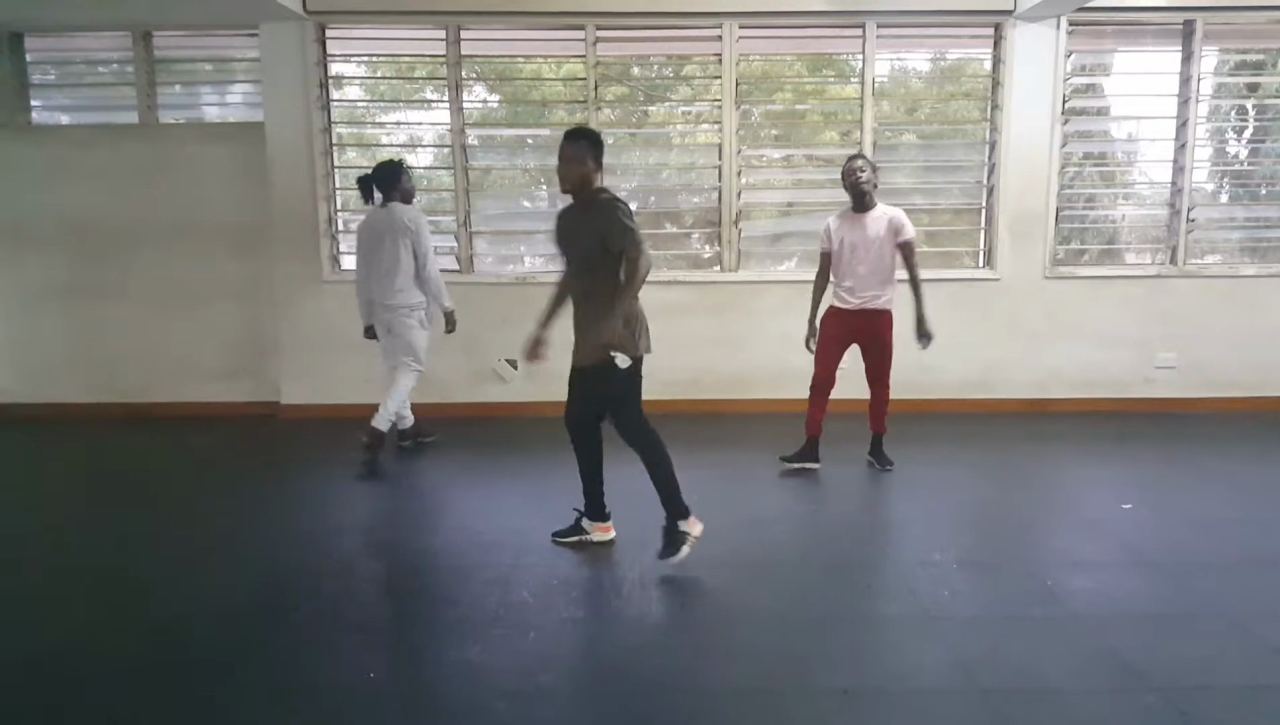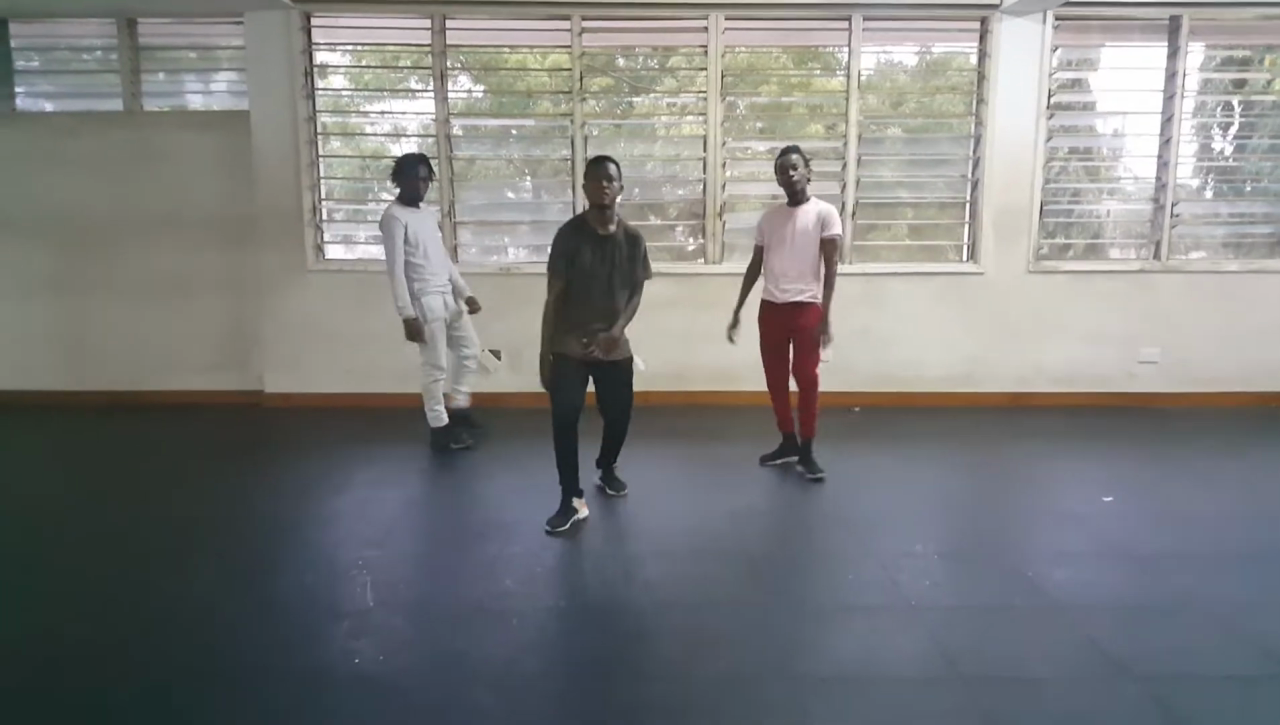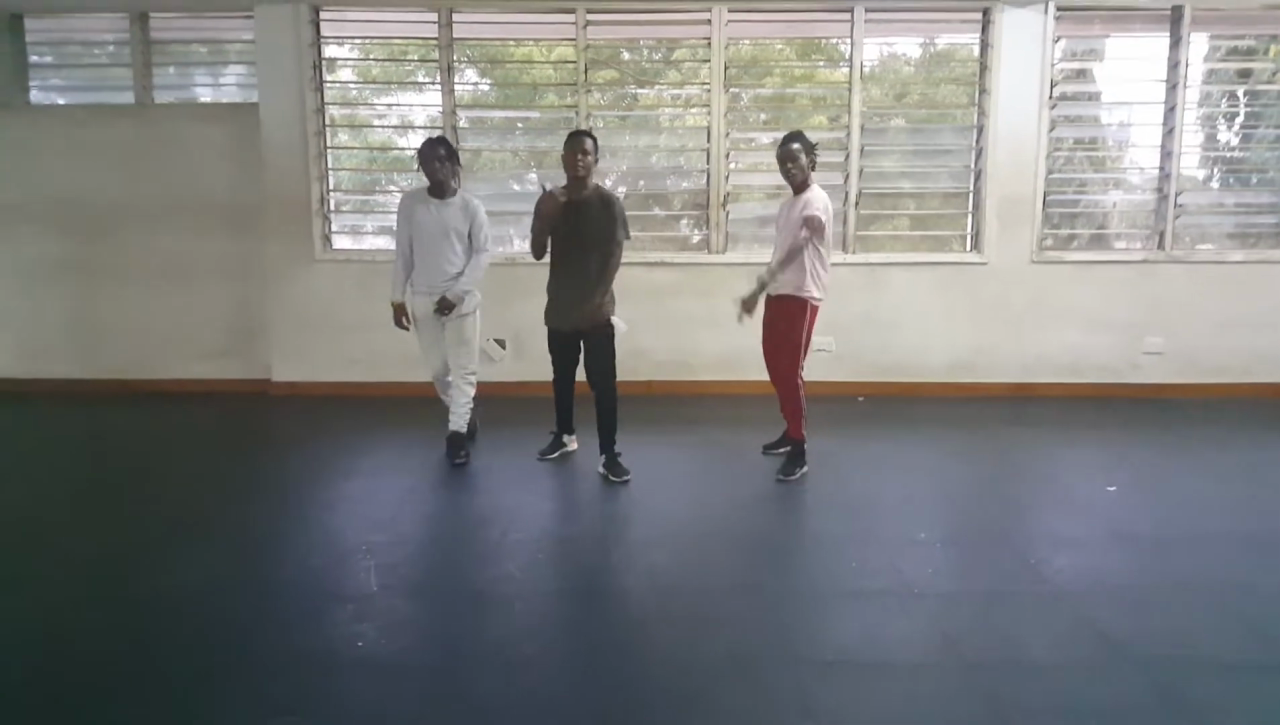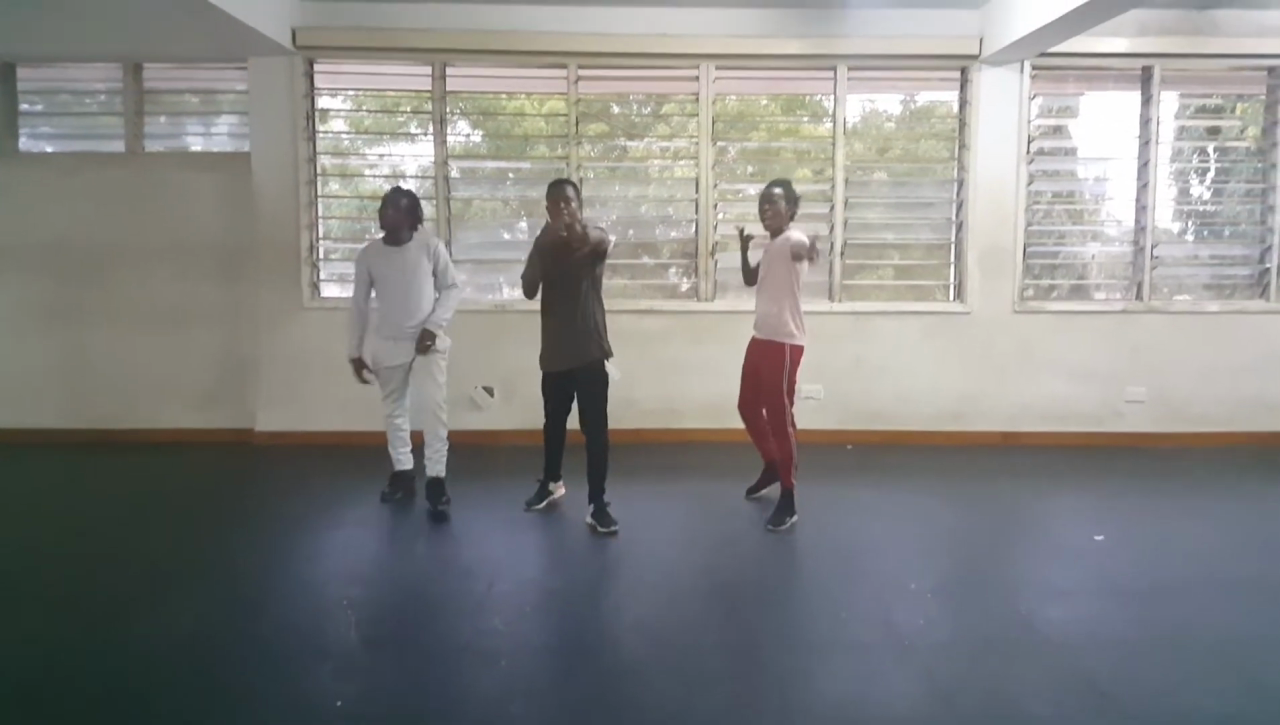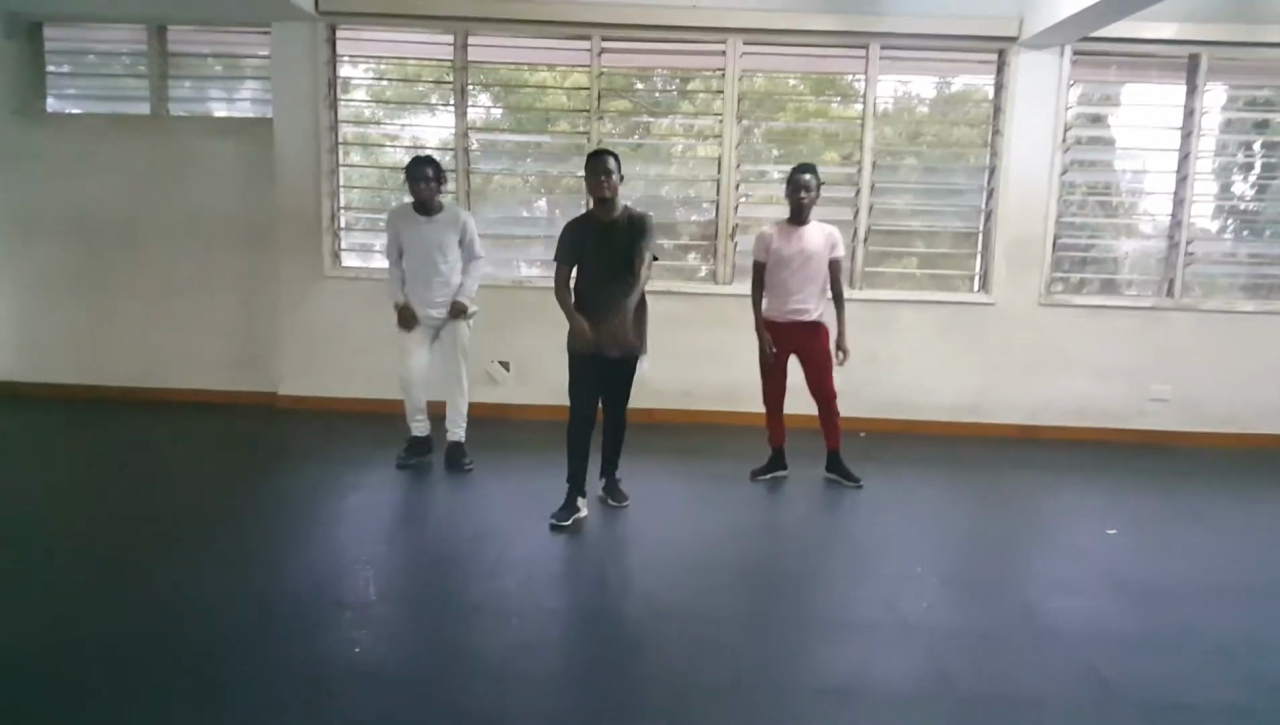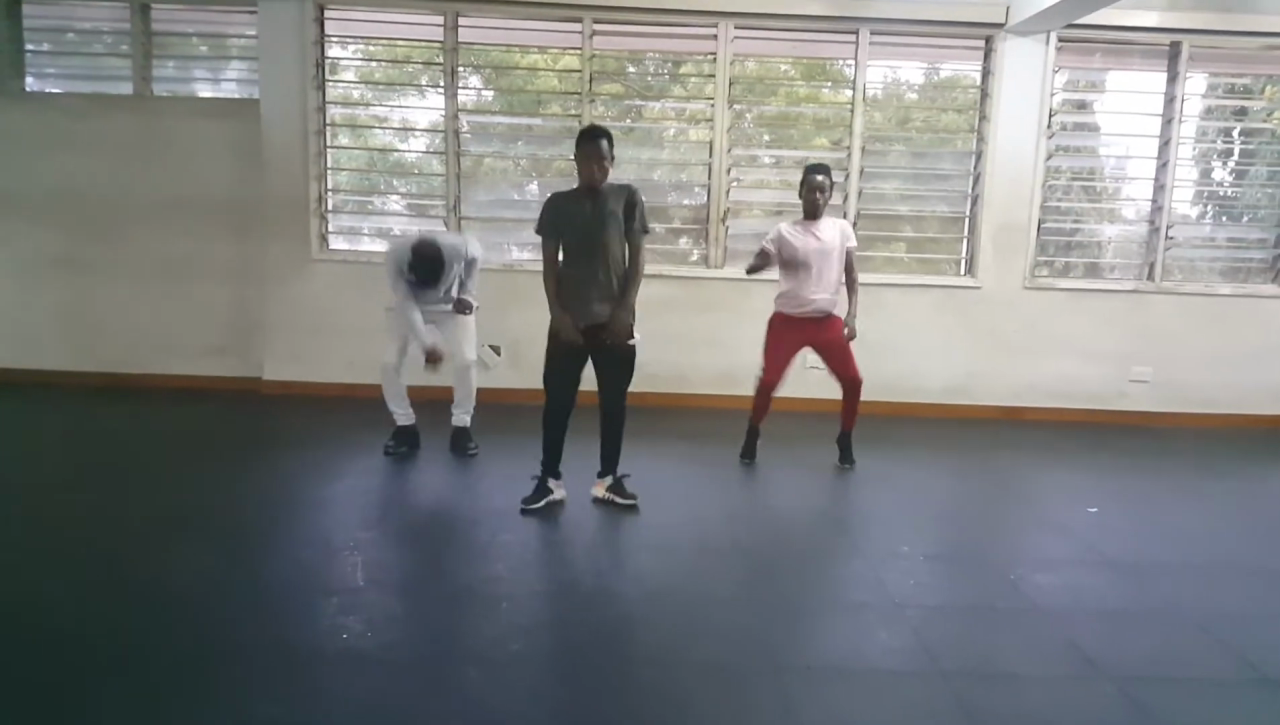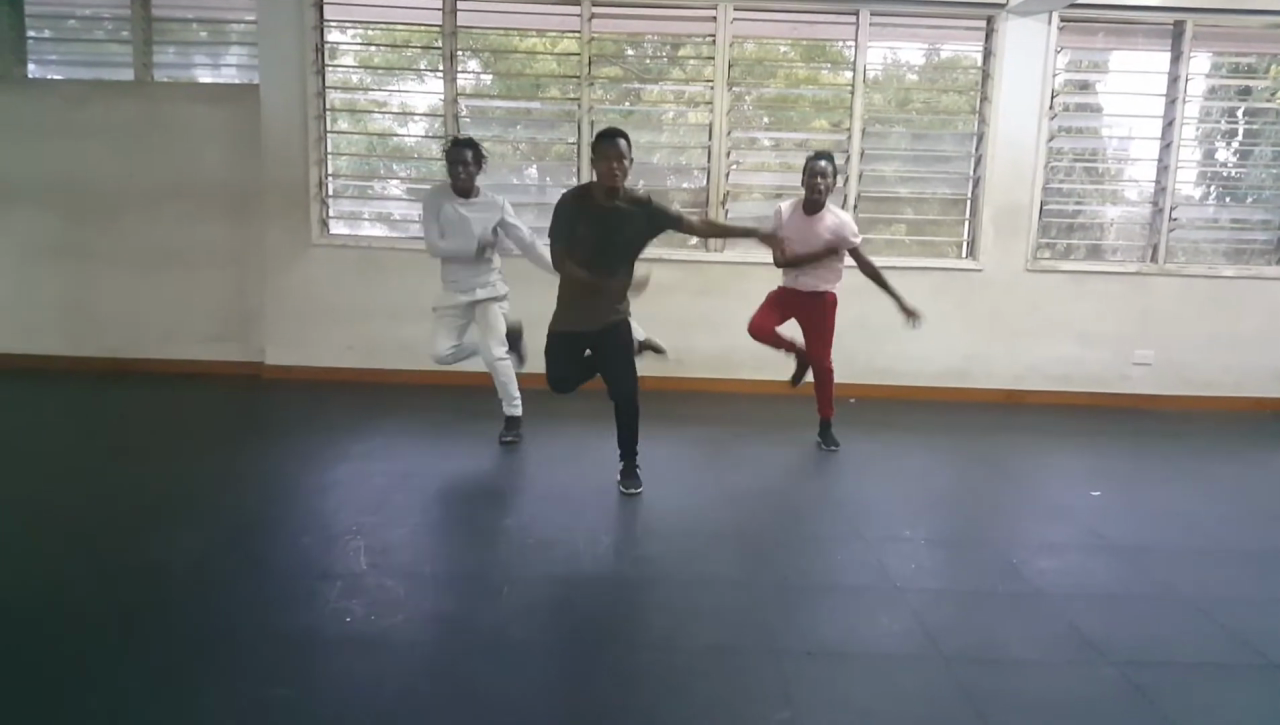
dt=0.7s
person 1, frame 1
left shoulder: (608, 208)
right shoulder: (568, 217)
left elbow: (640, 259)
left wrist: (616, 317)
right wrist: (544, 326)
left hip: (614, 338)
right hip: (592, 341)
left knee: (630, 424)
right knee: (579, 423)
left ankle: (679, 518)
right ankle: (596, 518)
person 1, frame 2
left shoulder: (633, 239)
right shoulder: (569, 235)
left elbow: (636, 293)
right elbow: (554, 296)
left wrist: (616, 331)
right wrist: (546, 352)
left hip: (612, 342)
right hip: (569, 342)
left knee: (619, 415)
right knee: (565, 412)
left ankle: (607, 468)
right ankle: (572, 499)
person 1, frame 3
left shoulder: (608, 202)
right shoulder: (550, 201)
left elbow: (615, 255)
right elbow: (537, 253)
left wrist: (597, 299)
right wrist: (543, 215)
left hip: (596, 309)
right hip: (559, 307)
left knee: (603, 380)
right knee: (562, 375)
left ankle: (609, 455)
right ankle: (564, 435)
person 1, frame 4
left shoulder: (592, 240)
right shoulder: (544, 247)
left elbow: (601, 240)
right elbow: (528, 291)
left wrist: (583, 234)
right wrist: (541, 245)
left hip: (590, 348)
right hip: (555, 350)
left knee: (595, 427)
right knee: (554, 420)
left ankle: (597, 504)
right ankle: (551, 482)
person 1, frame 5
left shoulder: (639, 222)
right shoulder: (576, 228)
left elbow: (642, 269)
right elbow: (561, 282)
left wrist: (627, 309)
right wrist: (575, 319)
left hip: (625, 335)
right hip: (586, 336)
left knee: (616, 412)
right knee: (581, 414)
left ankle: (608, 477)
right ankle: (575, 495)
person 1, frame 6
left shoulder: (627, 197)
right shoulder: (558, 204)
left elbow: (637, 255)
right elbow: (550, 262)
left wrist: (627, 308)
right wrist: (557, 314)
left hip: (613, 317)
right hip: (570, 318)
left knee: (613, 399)
right knee: (558, 399)
left ankle: (608, 478)
right ankle: (550, 479)
person 1, frame 7
left shoulder: (642, 207)
right shoulder: (571, 202)
left elbow: (696, 226)
right elbow: (561, 260)
left wrist: (757, 233)
right wrist: (600, 283)
left hip: (611, 316)
right hip: (572, 314)
left knee: (623, 393)
right knee: (561, 382)
left ankle: (629, 465)
right ankle: (629, 353)
person 2, frame 1
left shoulder: (894, 218)
right shoulder: (833, 224)
left elbow: (911, 269)
right elbow: (823, 273)
left wrist: (921, 316)
right wrist: (811, 320)
left hip: (877, 314)
right hip: (840, 312)
left knee: (879, 384)
right knee: (821, 379)
left ankle: (876, 448)
right ankle: (810, 448)
person 2, frame 2
left shoulder: (825, 212)
right shoulder: (768, 217)
left elbow: (831, 265)
right elbow: (755, 266)
left wrist: (825, 314)
right wrist: (737, 311)
left hip: (806, 306)
right hip: (771, 306)
left knee: (806, 376)
right knee: (775, 379)
left ankle: (807, 450)
right ankle: (788, 443)
person 2, frame 3
left shoulder: (816, 199)
right shoulder: (789, 202)
left elbow: (801, 243)
left wrist: (767, 278)
right wrist: (758, 290)
left hip: (801, 298)
right hip: (777, 295)
left knee: (790, 371)
right knee: (776, 368)
left ankle: (798, 452)
right ankle: (792, 433)
person 2, frame 4
left shoulder: (793, 239)
right shoulder: (768, 246)
left elbow: (799, 250)
right elbow: (751, 280)
left wrist: (808, 250)
right wrist: (744, 249)
left hip: (784, 342)
right hip: (761, 338)
left knee: (780, 417)
right knee: (748, 406)
left ankle: (788, 500)
right ankle: (771, 467)
person 2, frame 5
left shoulder: (829, 235)
right shoulder: (768, 236)
left elbow: (836, 287)
right elbow: (757, 287)
left wrist: (841, 333)
right wrist: (760, 331)
left hip: (812, 327)
right hip: (775, 325)
left knee: (825, 395)
right knee: (772, 395)
left ankle: (834, 462)
right ankle: (777, 459)
person 2, frame 6
left shoulder: (842, 228)
right shoulder: (784, 231)
left elbow: (851, 275)
right elbow: (752, 269)
left wrist: (852, 316)
right wrist: (780, 262)
left hip: (827, 320)
right hip: (787, 320)
left knee: (853, 380)
right knee: (769, 380)
left ankle: (845, 439)
right ankle: (752, 434)
person 2, frame 7
left shoulder: (840, 221)
right shoulder: (785, 211)
left elbow: (866, 265)
right elbow: (780, 259)
left wrist: (900, 301)
right wrist: (824, 252)
left hip: (821, 297)
right hip: (789, 291)
left knee: (824, 364)
right knee: (758, 327)
left ankle: (826, 428)
right ankle: (803, 354)
person 3, frame 1
left shoulder: (366, 223)
right shoulder: (413, 218)
left elbow: (362, 274)
right elbow: (429, 269)
left wrist: (367, 318)
right wrist: (447, 308)
left hip: (380, 308)
right hip: (410, 307)
left knee: (397, 369)
right knee: (408, 371)
left ankle: (406, 426)
right ankle: (378, 429)
person 3, frame 2
left shoulder: (428, 212)
right shoulder: (393, 217)
right elbow: (396, 269)
left wrist: (465, 293)
right wrist: (407, 315)
left hip: (447, 295)
right hip: (425, 300)
left knee: (469, 351)
right knee: (436, 366)
left ankle: (458, 407)
right ankle: (439, 428)
person 3, frame 3
left shoulder: (470, 206)
right shoulder: (409, 203)
left elbow: (481, 254)
right elbow: (403, 253)
left wrist: (456, 294)
right wrist: (398, 298)
left hip: (462, 298)
right hip: (424, 298)
left knee: (463, 367)
right knee: (438, 367)
left ankle: (457, 433)
right ankle: (460, 410)
person 3, frame 4
left shoulder: (431, 247)
right shoulder: (368, 254)
left elbow: (451, 289)
right elbow: (360, 305)
left wrist: (433, 328)
right wrist: (355, 352)
left hip: (427, 341)
right hip: (388, 344)
left knee: (434, 406)
right knee: (394, 410)
left ankle: (435, 480)
right ankle: (403, 473)
person 3, frame 5
left shoulder: (460, 219)
right shoulder: (397, 218)
left elbow: (476, 260)
right elbow: (395, 264)
left wrist: (465, 297)
right wrist: (399, 304)
left hip: (454, 310)
right hip: (417, 312)
left knee: (455, 376)
right knee: (411, 374)
left ankle: (455, 442)
right ankle: (419, 436)
person 3, frame 6
left shoulder: (458, 247)
right shoulder: (396, 256)
left elbow: (475, 255)
right elbow: (407, 304)
left wrist: (467, 294)
right wrist: (427, 344)
left hip: (451, 307)
right hip: (412, 308)
left knee: (465, 358)
right knee: (391, 362)
left ankle: (461, 428)
right ankle: (405, 427)
person 3, frame 7
left shoulder: (495, 204)
right shoulder: (435, 198)
left elbow: (526, 241)
right elbow: (434, 244)
right wrist: (475, 248)
left hip: (487, 291)
right hip: (454, 294)
left knee: (495, 356)
right knee: (442, 352)
left ankle: (513, 417)
right ankle: (507, 338)
